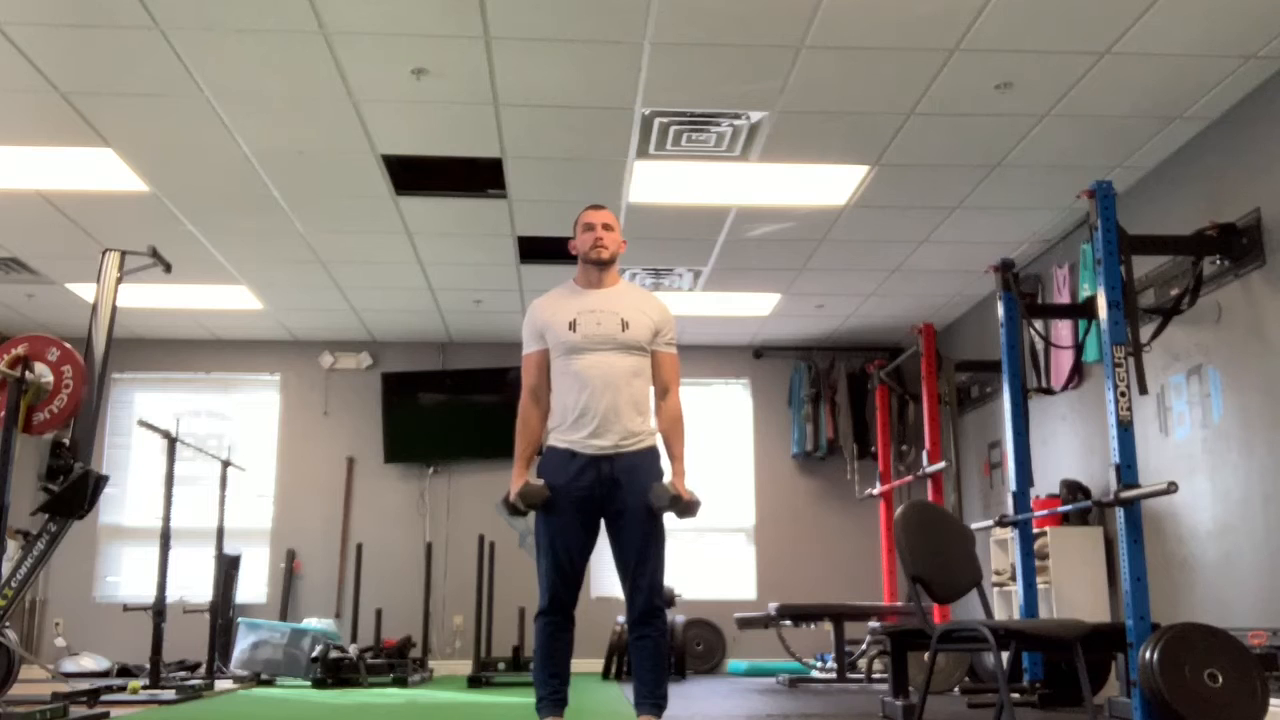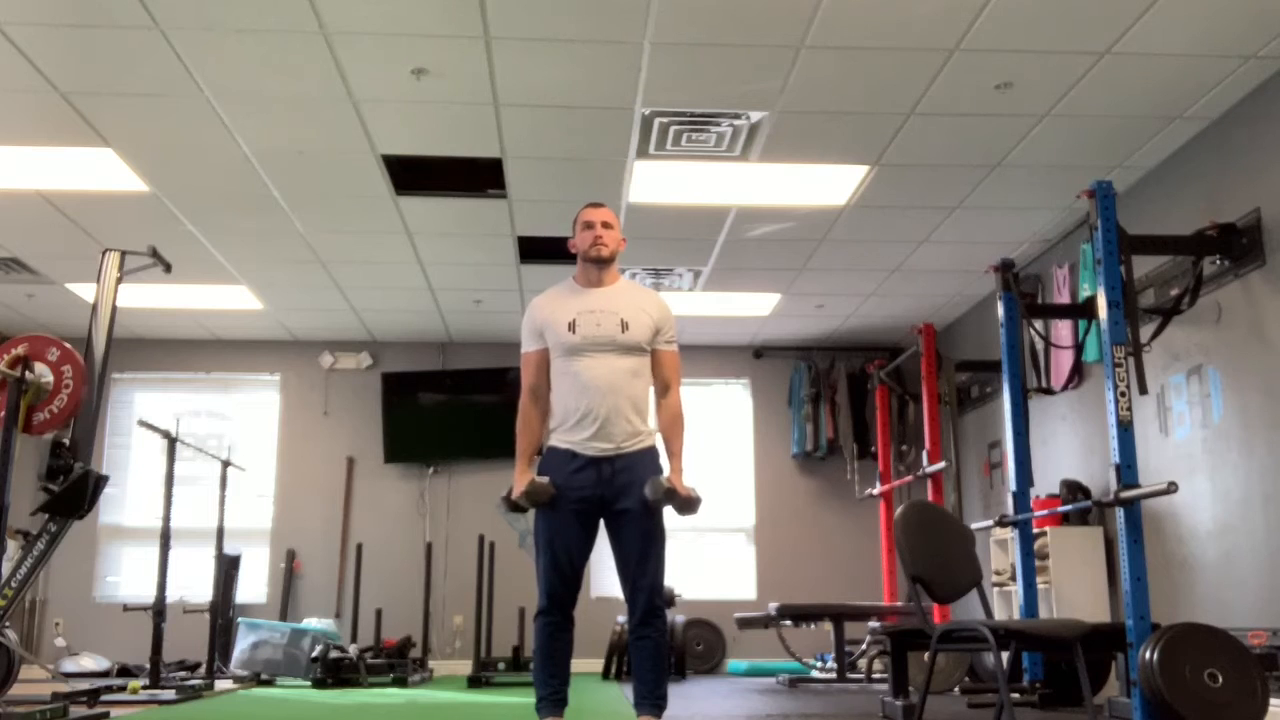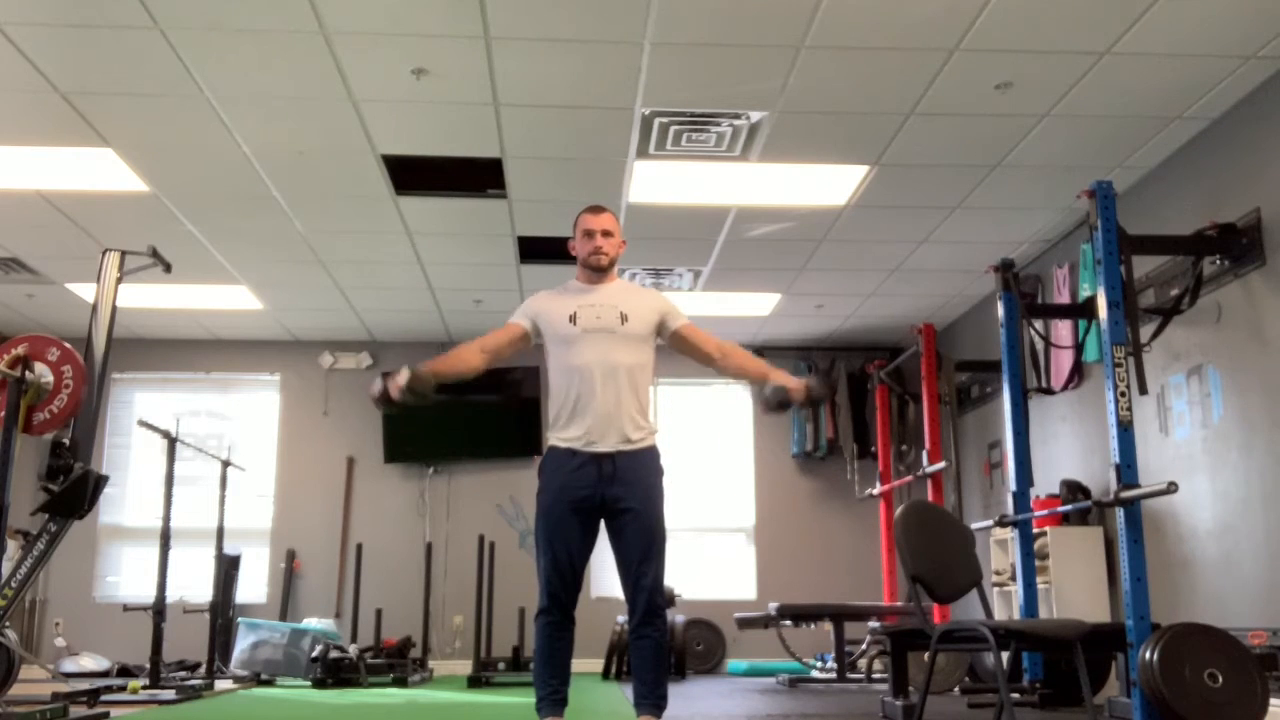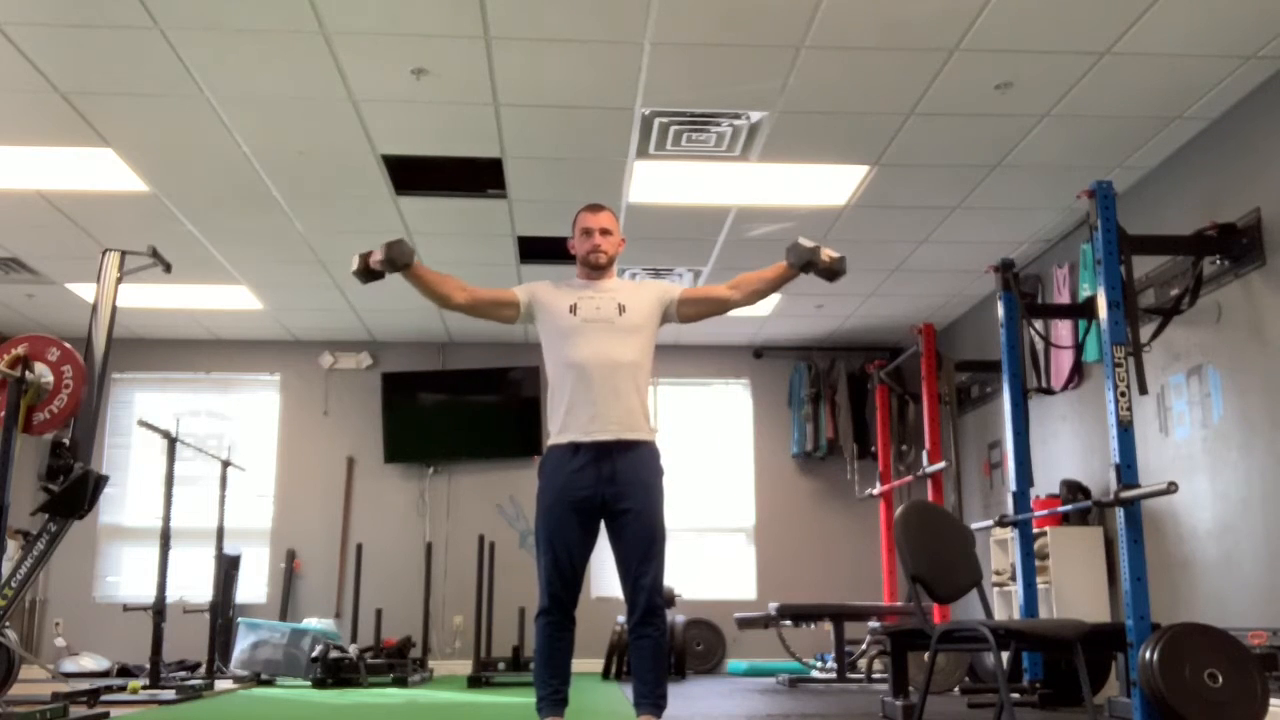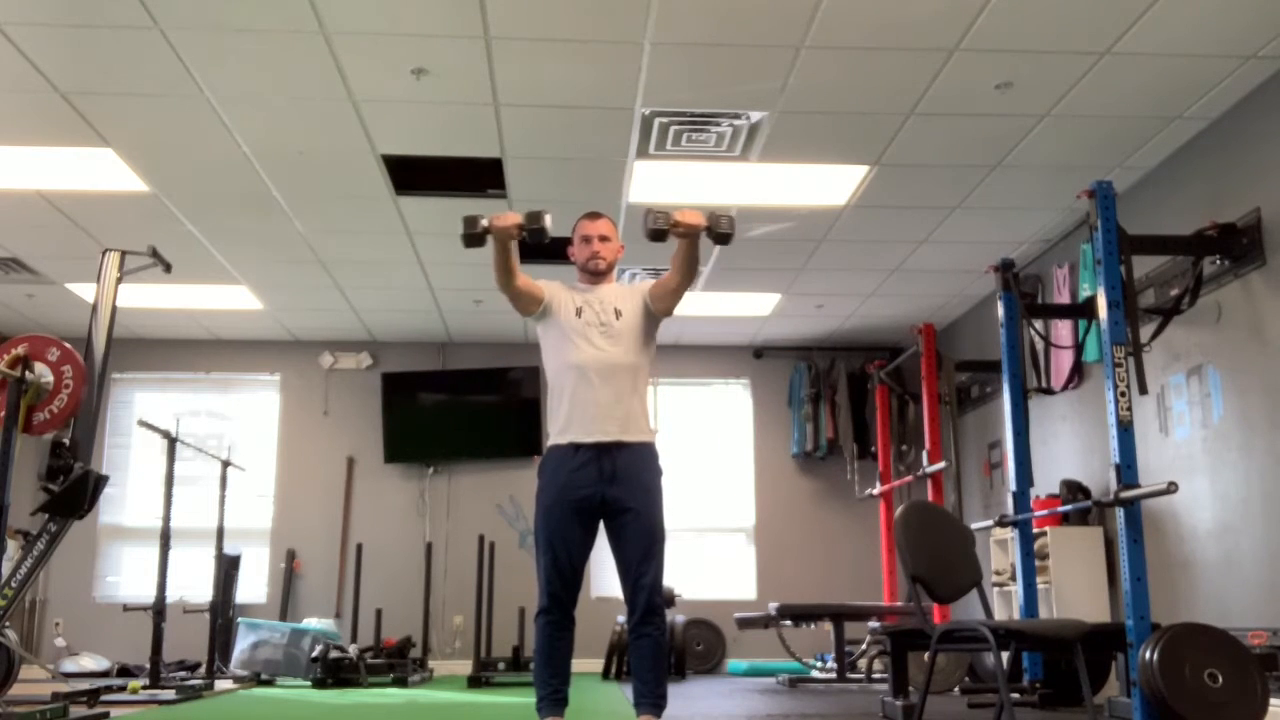
dt=0.5s
person 1, frame 1
left shoulder: (652, 309)
right shoulder: (545, 309)
left elbow: (668, 396)
right elbow: (533, 397)
left wrist: (679, 471)
right wrist: (520, 470)
left hip: (636, 464)
right hip: (566, 464)
left knee: (646, 599)
right knee: (556, 599)
person 1, frame 2
left shoulder: (651, 306)
right shoulder: (544, 308)
left elbow: (668, 393)
right elbow: (533, 397)
left wrist: (676, 467)
right wrist: (523, 468)
left hip: (635, 464)
right hip: (566, 465)
left knee: (646, 599)
right knee: (555, 599)
person 1, frame 3
left shoulder: (649, 303)
right shoulder: (545, 304)
left elbow: (715, 349)
right elbow: (483, 350)
left wrist: (773, 377)
right wrist: (420, 374)
left hip: (635, 463)
right hip: (567, 464)
left knee: (646, 597)
right knee: (556, 598)
person 1, frame 4
left shoulder: (650, 295)
right shoulder: (544, 297)
left elbow: (733, 293)
right elbow: (463, 297)
left wrist: (794, 266)
right wrist: (406, 267)
left hip: (634, 459)
right hip: (567, 460)
left knee: (646, 597)
right knee: (556, 598)
person 1, frame 5
left shoulder: (642, 297)
right shoulder: (552, 299)
left elbow: (681, 279)
right elbow: (510, 283)
left wrist: (687, 238)
right wrist: (504, 240)
left hip: (633, 458)
right hip: (567, 460)
left knee: (646, 596)
right knee: (556, 597)
